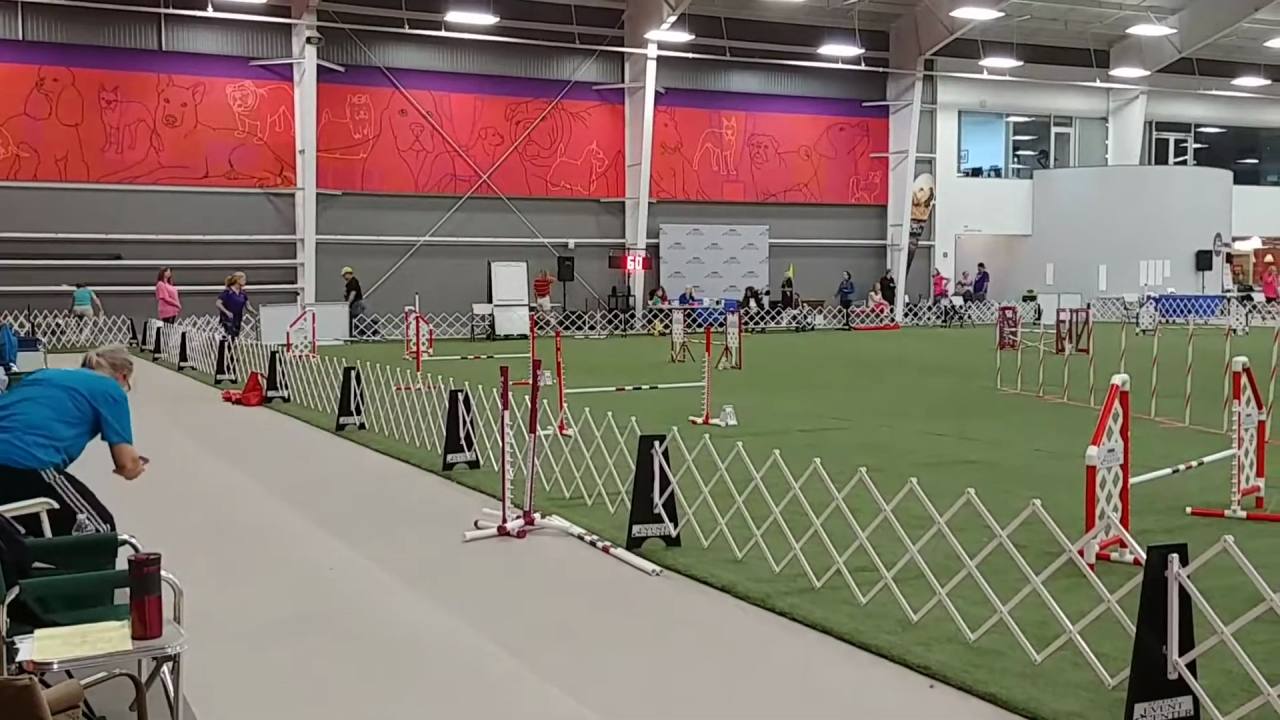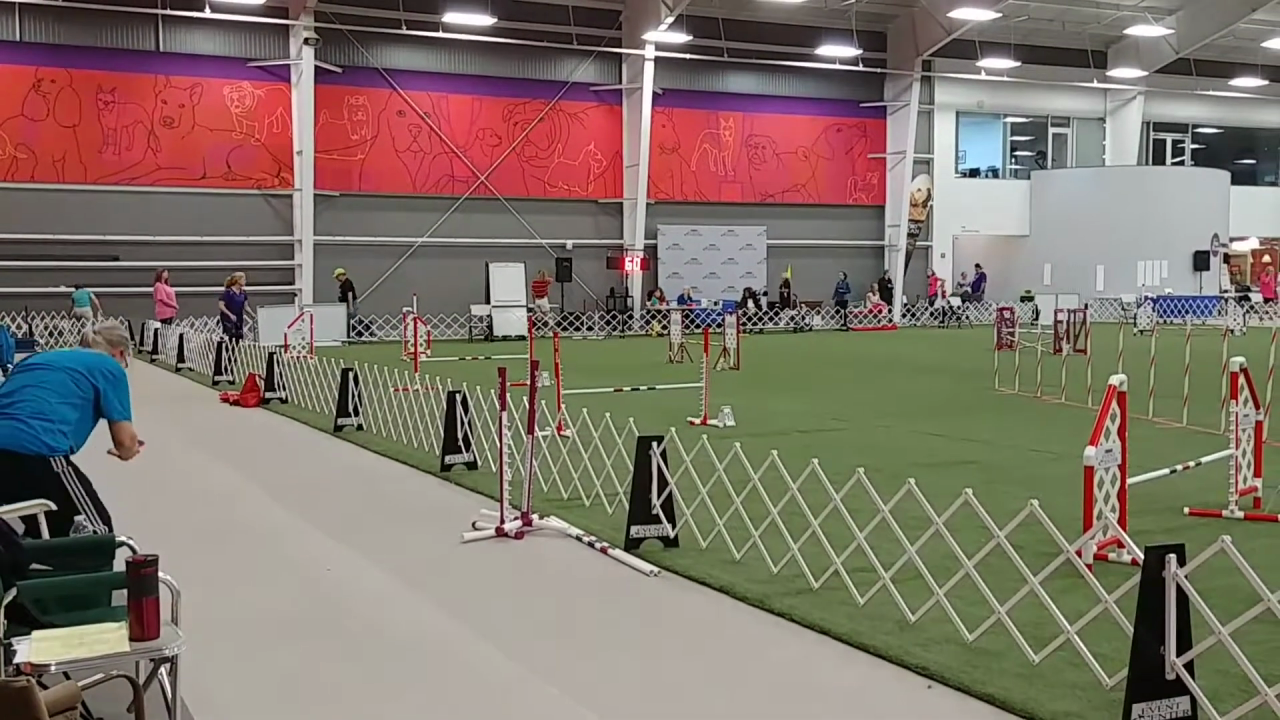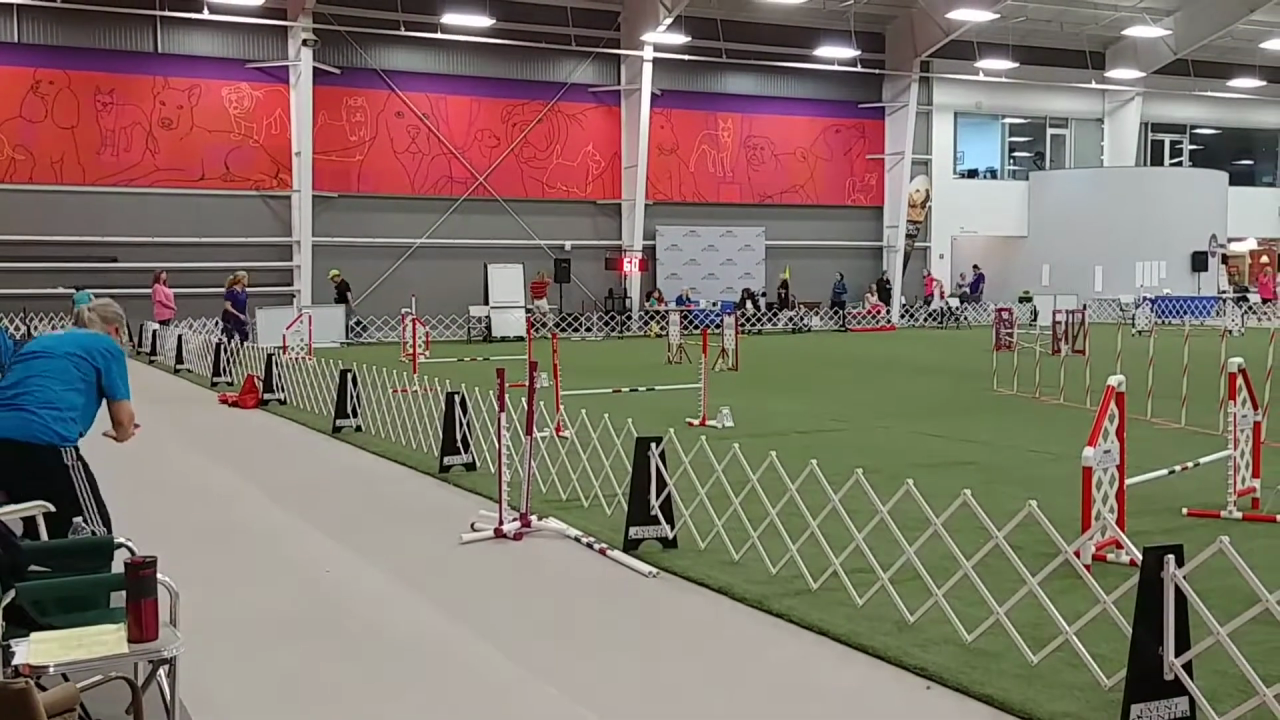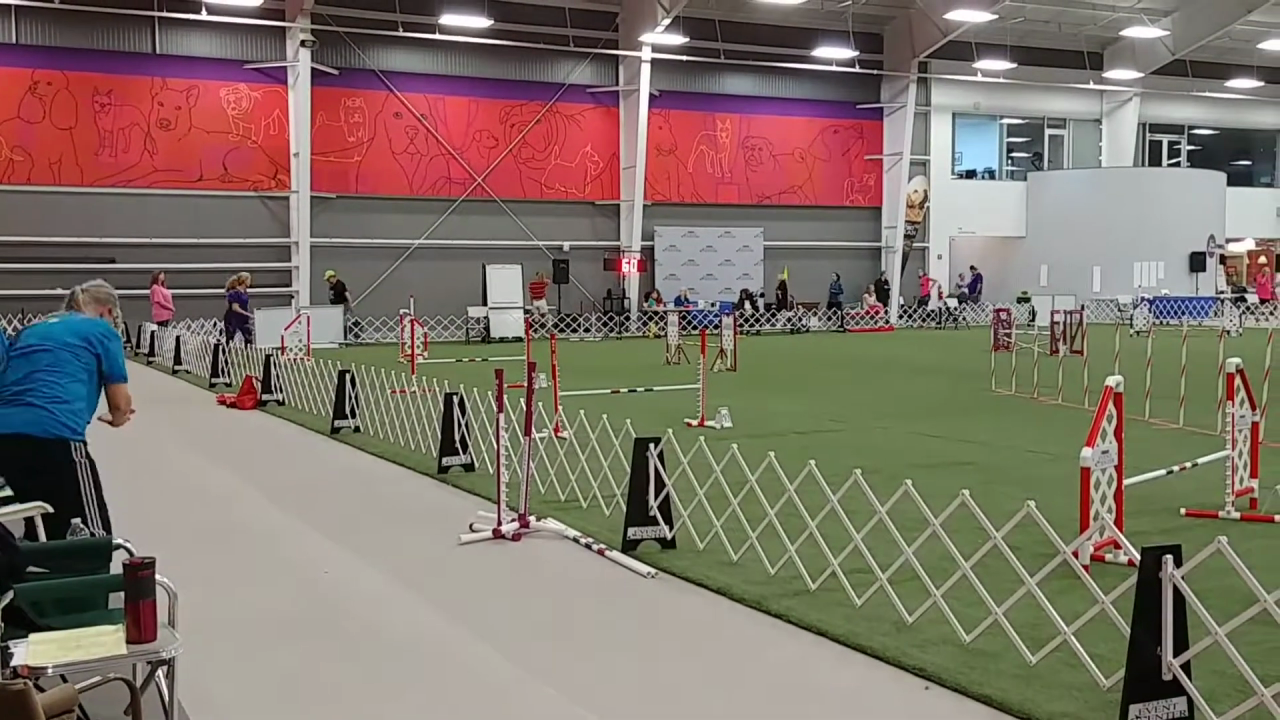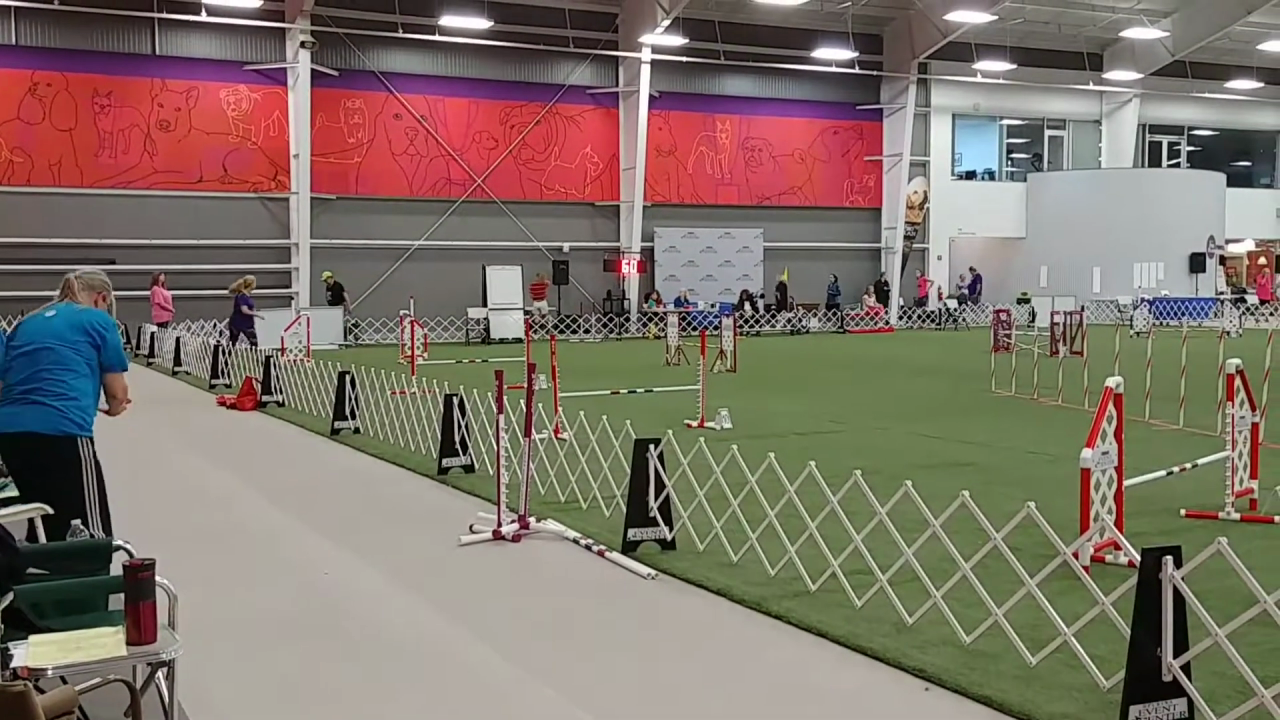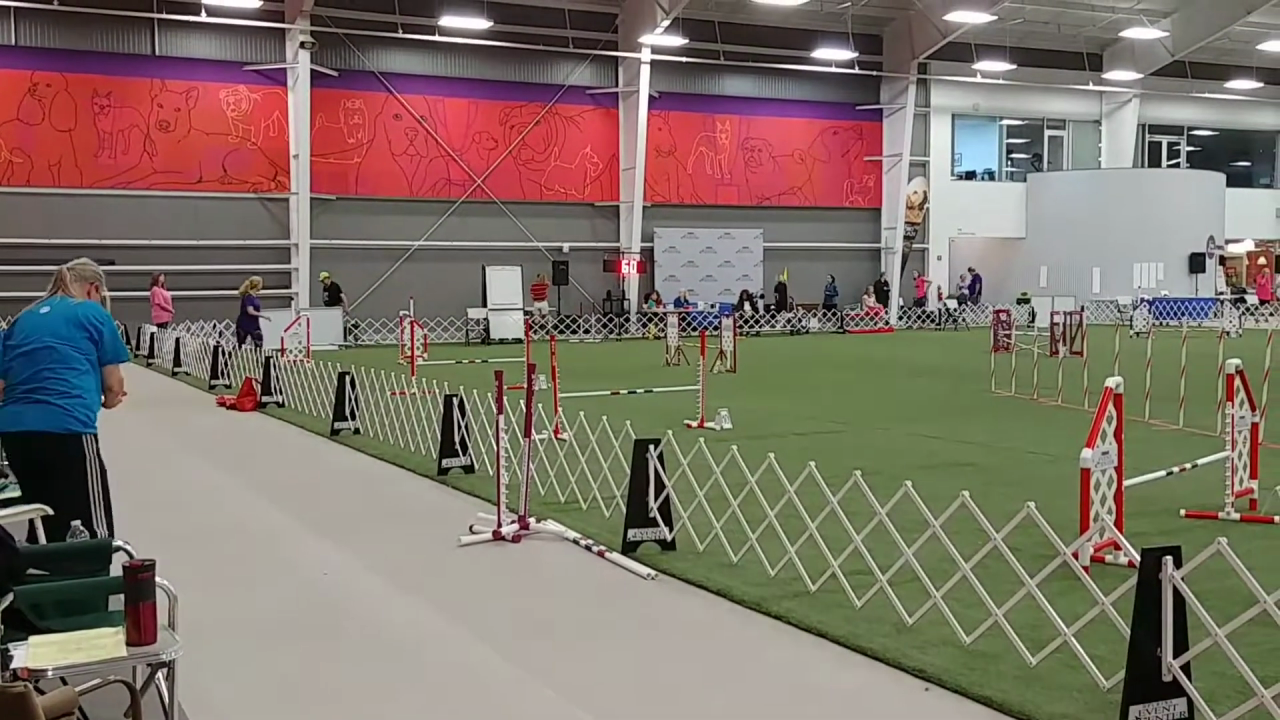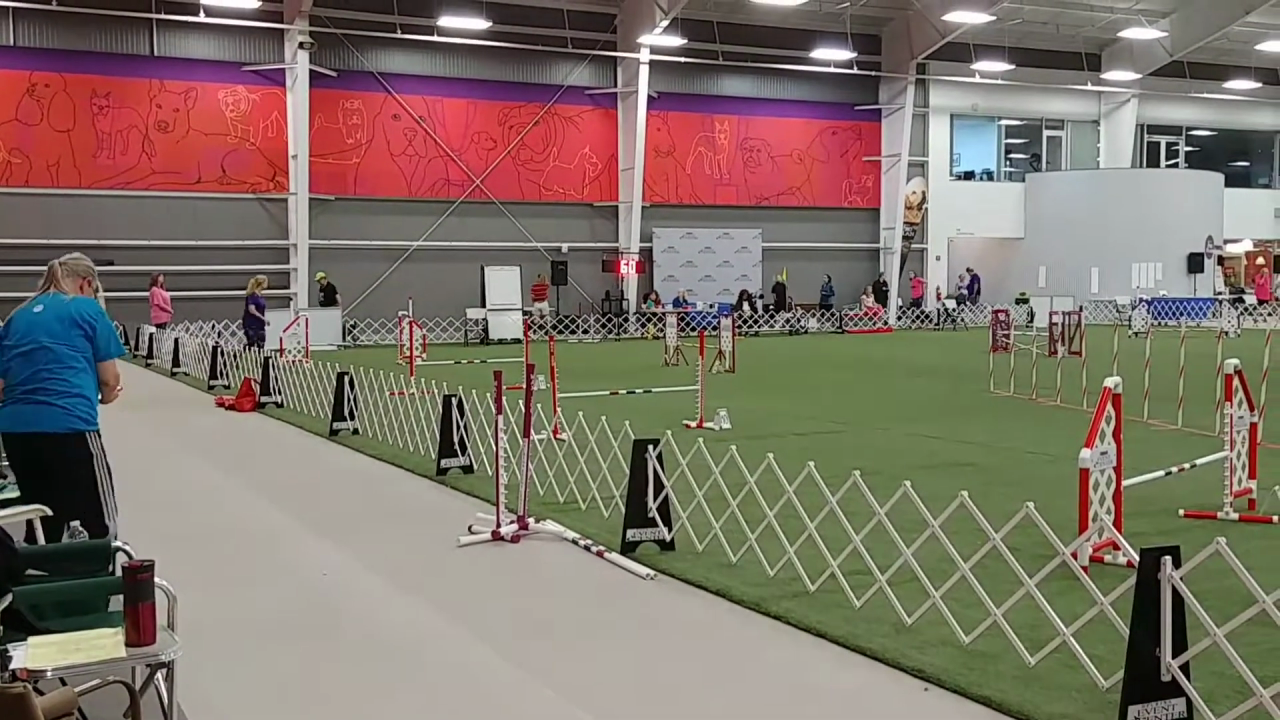
dt=0.1s
person 1, frame 1
left shoulder: (43, 374)
right shoulder: (109, 389)
right elbow: (127, 465)
right wrist: (136, 466)
right hip: (29, 464)
left knee: (48, 530)
right knee: (98, 530)
person 1, frame 2
left shoulder: (40, 357)
right shoulder: (109, 367)
right elbow: (125, 441)
right wrist: (132, 448)
right hip: (34, 450)
left knee: (47, 529)
right knee: (95, 531)
person 1, frame 3
left shoulder: (36, 342)
right shoulder: (106, 347)
right elbow: (123, 419)
right wrist: (122, 431)
right hip: (46, 439)
left knee: (42, 528)
right knee: (91, 531)
person 1, frame 4
left shoulder: (31, 330)
right shoulder: (102, 331)
right elbow: (120, 402)
right wrist: (116, 417)
right hip: (54, 434)
left knee: (43, 527)
right knee: (90, 532)
person 1, frame 5
left shoulder: (27, 322)
right shoulder: (98, 320)
right elbow: (116, 390)
right wrist: (114, 406)
right hip: (63, 429)
left knee: (45, 526)
right knee: (88, 530)
person 1, frame 6
right shoulder: (94, 314)
right elbow: (113, 383)
right wrist: (110, 399)
right hip: (67, 427)
left knee: (46, 527)
right knee: (90, 530)
person 1, frame 7
right shoulder: (88, 309)
right elbow: (109, 378)
right wrist: (107, 394)
right hip: (69, 424)
left knee: (43, 524)
right knee: (98, 525)
